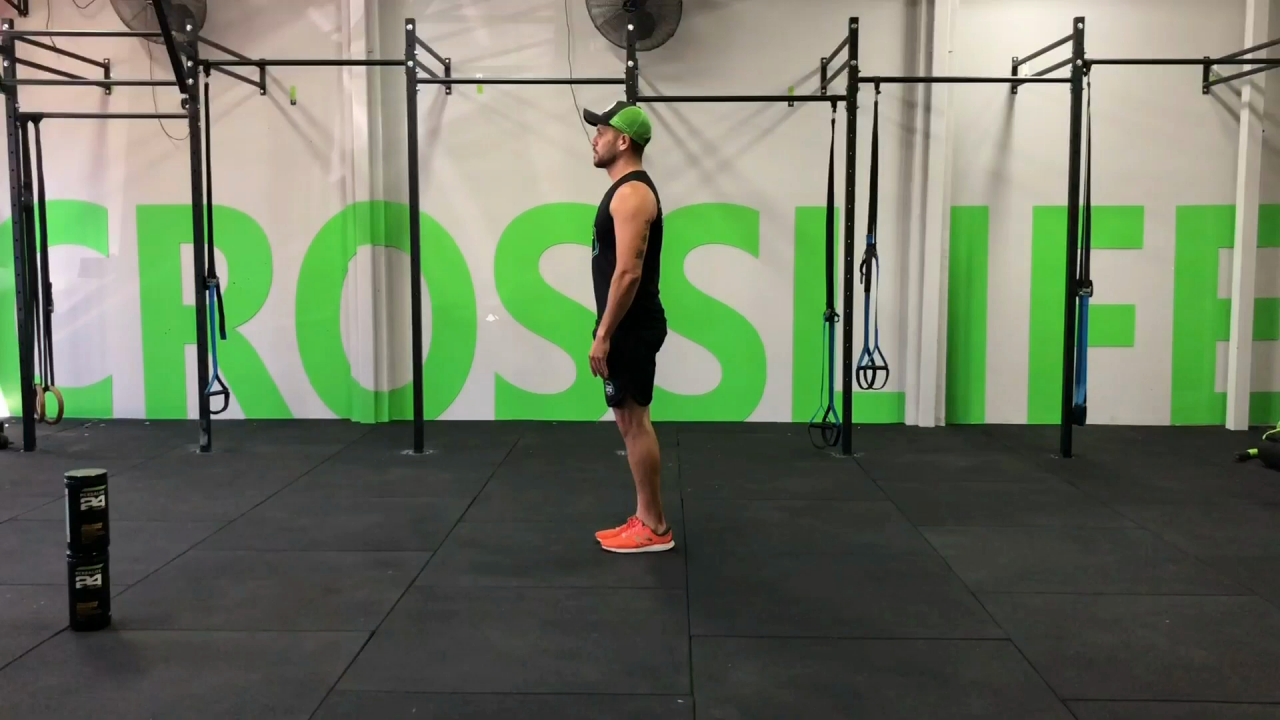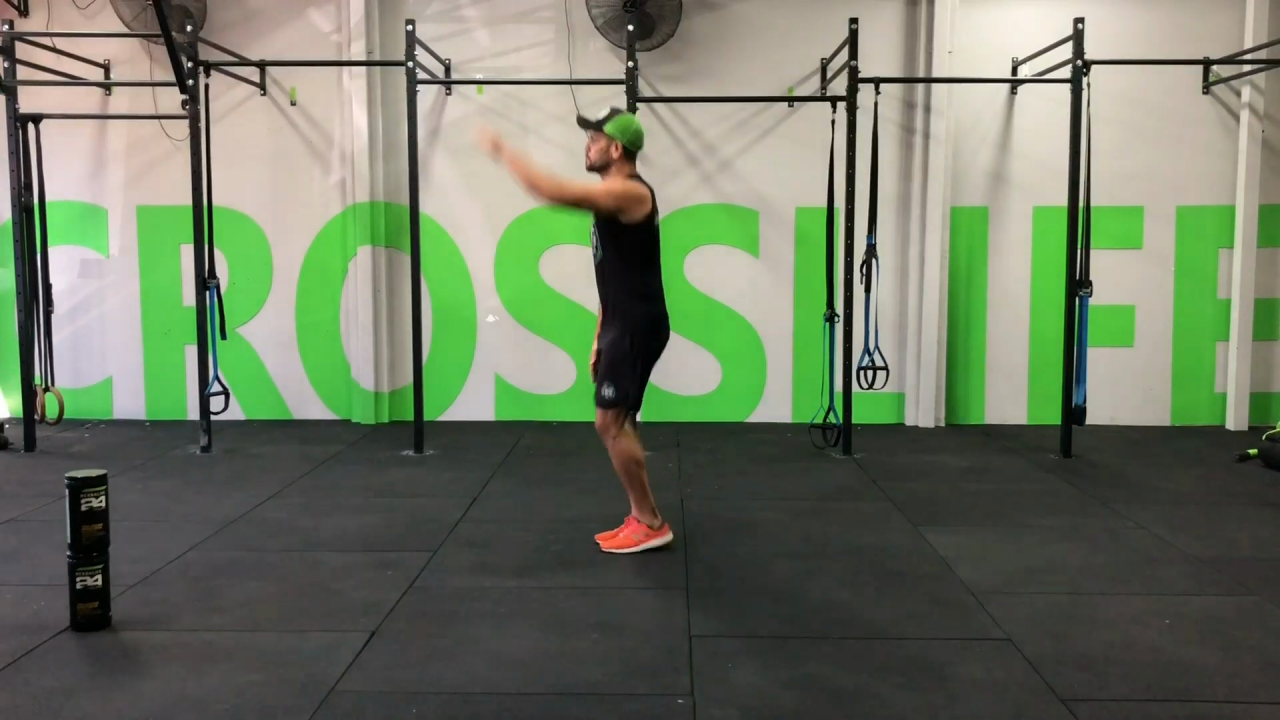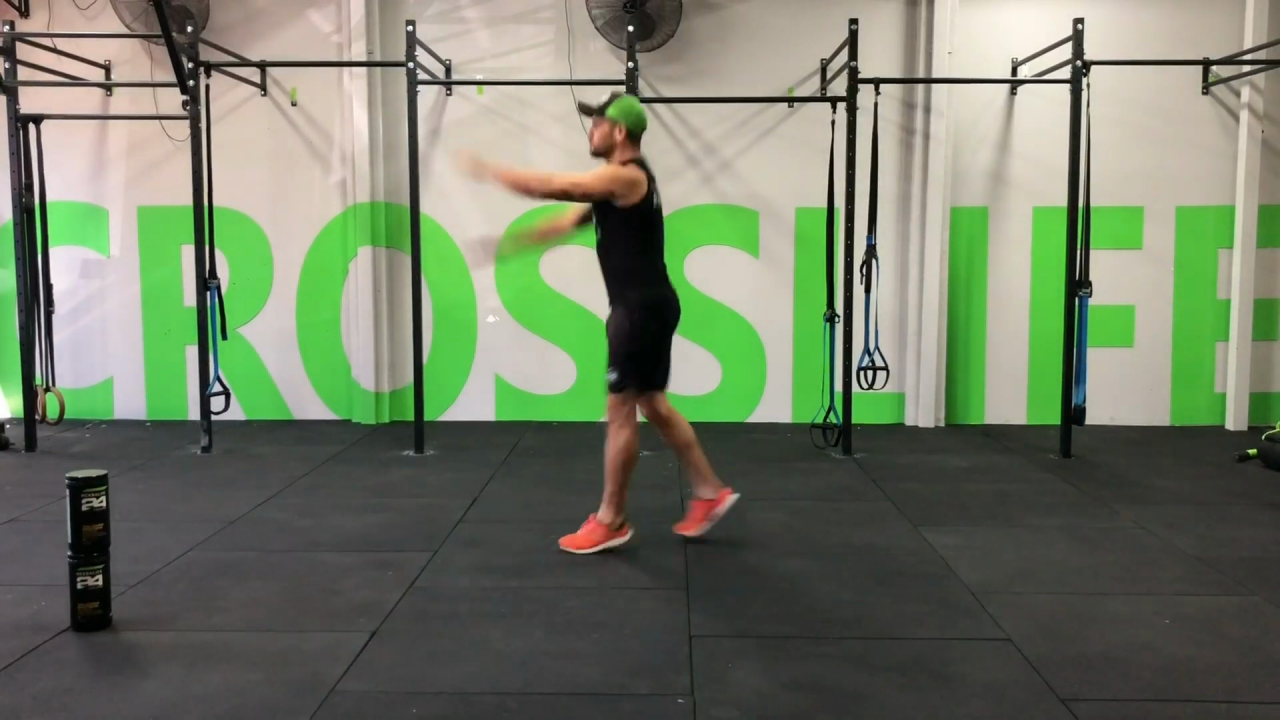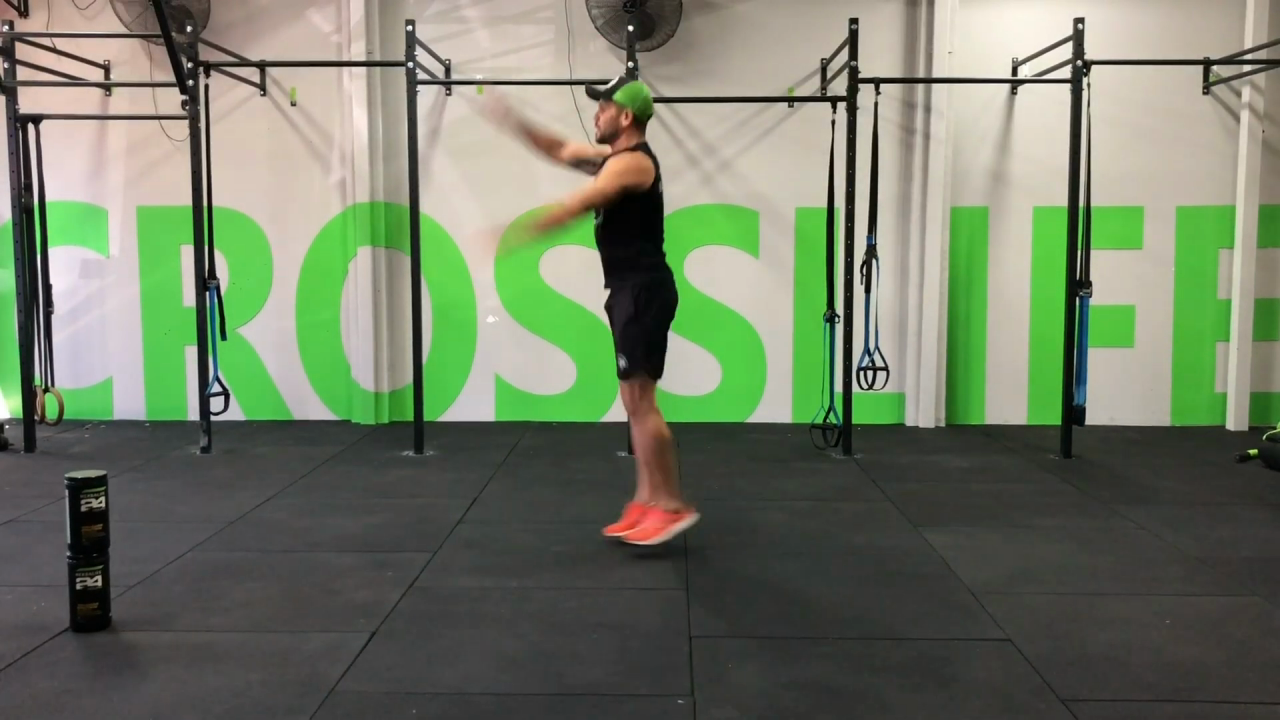
dt=0.5s
person 1, frame 1
left shoulder: (631, 193)
right shoulder: (629, 189)
left elbow: (628, 272)
left wrist: (602, 335)
right wrist: (608, 331)
left hip: (631, 328)
right hip: (628, 326)
left knee: (633, 424)
right knee: (632, 423)
left ankle: (654, 529)
right ankle: (646, 519)
person 1, frame 2
left shoulder: (628, 192)
right shoulder: (614, 198)
left elbow: (556, 192)
left wrist: (507, 154)
right wrist: (601, 341)
left hip: (639, 328)
right hip: (625, 326)
left knee: (611, 424)
right knee: (617, 424)
left ankle: (649, 522)
right ankle: (642, 517)
person 1, frame 3
left shoulder: (624, 177)
right shoulder: (624, 179)
left elbow: (546, 186)
right elbow: (567, 219)
left wrist: (489, 172)
left hip: (642, 308)
right hip: (648, 305)
left knee: (620, 415)
right knee: (654, 405)
left ankle: (609, 520)
right ankle: (710, 491)
person 1, frame 4
left shoulder: (633, 161)
right shoulder: (619, 158)
left elbow: (578, 204)
right elbow: (560, 148)
left wrist: (519, 228)
right wrist: (511, 118)
left hip: (644, 295)
right hip: (632, 295)
left knee: (641, 403)
right knee: (637, 403)
left ankle: (670, 505)
right ankle: (647, 500)
